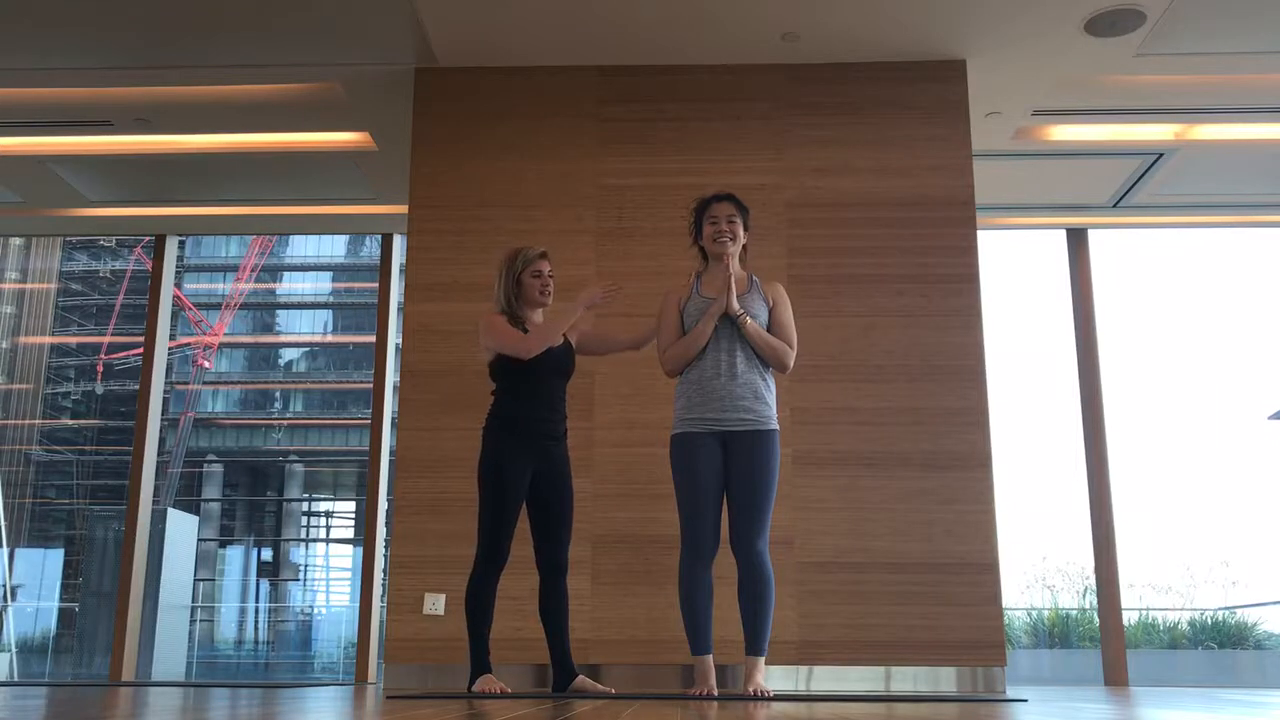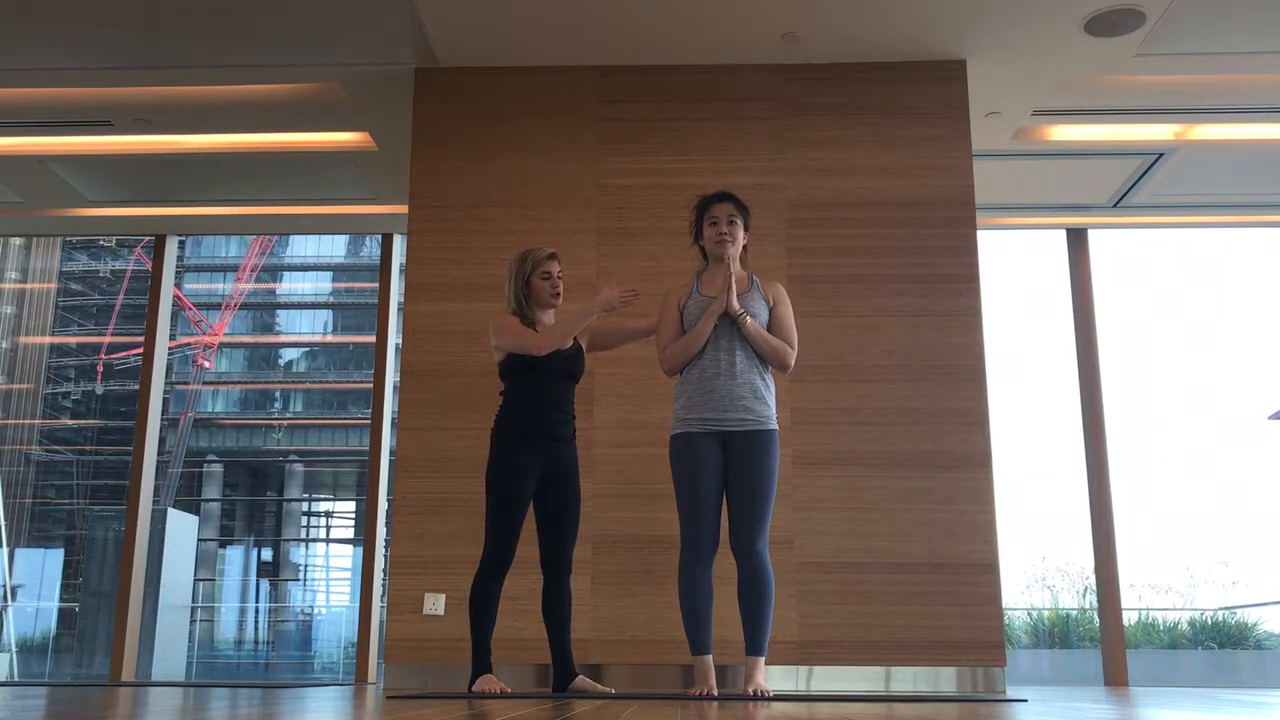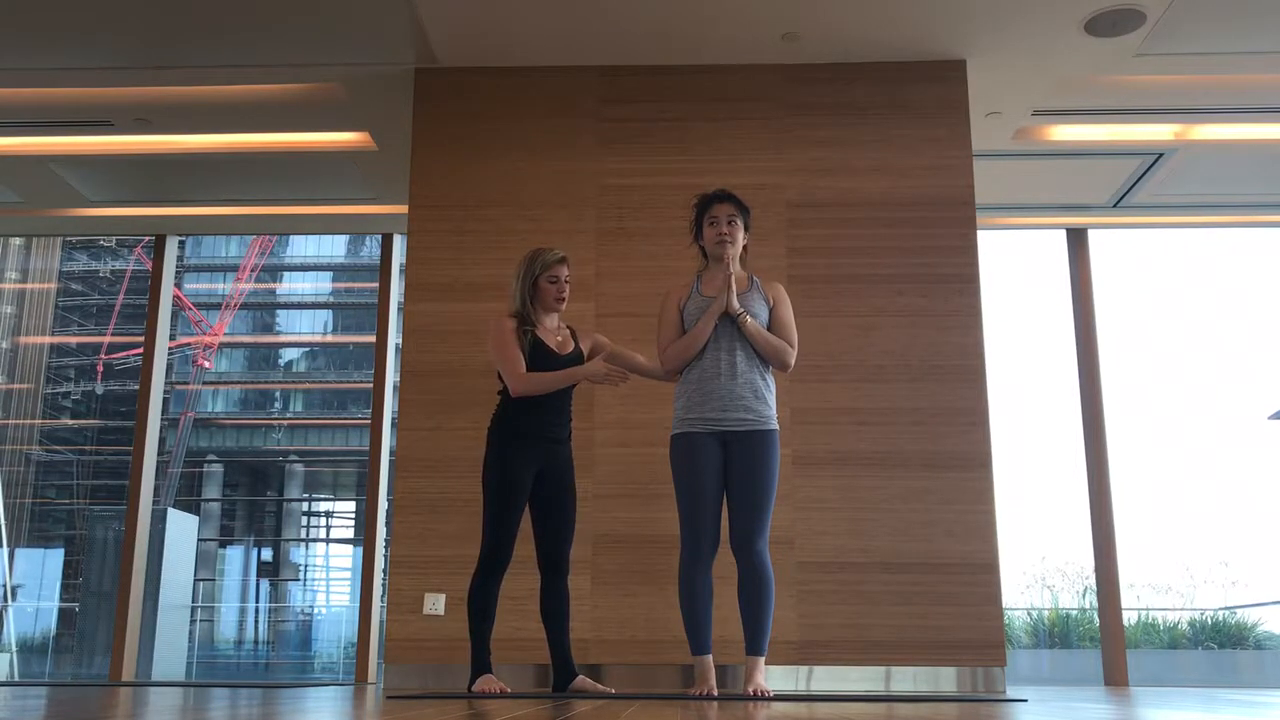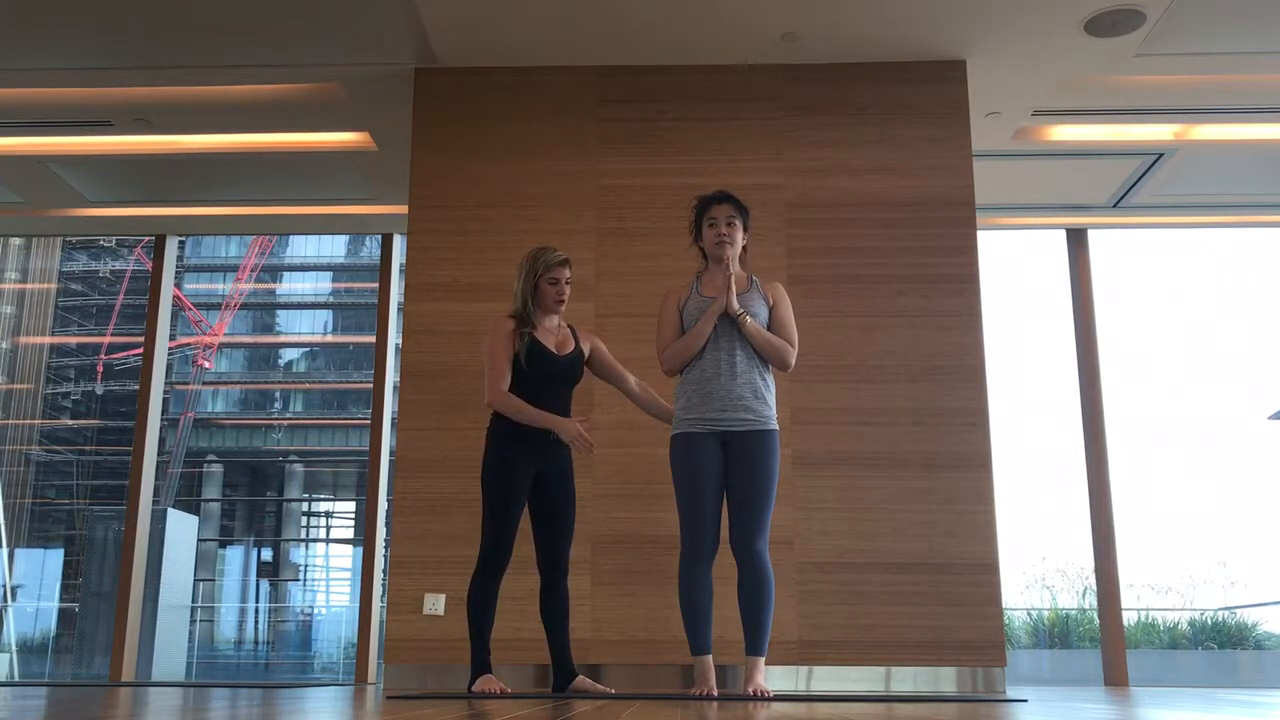
dt=1s
person 1, frame 1
left shoulder: (769, 293)
right shoulder: (681, 297)
left elbow: (786, 359)
right elbow: (670, 363)
left wrist: (740, 314)
right wrist: (713, 314)
left hip: (755, 428)
right hip: (695, 430)
left knee: (751, 547)
right knee: (698, 547)
left ankle: (755, 668)
right ankle: (703, 668)
person 1, frame 2
left shoulder: (770, 293)
right shoulder: (681, 297)
left elbow: (787, 359)
right elbow: (669, 362)
left wrist: (739, 313)
right wrist: (712, 313)
left hip: (755, 428)
right hip: (695, 429)
left knee: (751, 547)
right knee: (698, 547)
left ankle: (756, 667)
right ankle: (703, 668)
person 1, frame 3
left shoulder: (770, 293)
right shoulder: (681, 297)
left elbow: (787, 358)
right elbow: (669, 362)
left wrist: (739, 313)
right wrist: (713, 312)
left hip: (755, 428)
right hip: (695, 430)
left knee: (751, 547)
right knee: (698, 547)
left ankle: (756, 667)
right ankle: (703, 668)
person 1, frame 4
left shoulder: (769, 293)
right shoulder: (680, 297)
left elbow: (787, 358)
right elbow: (669, 362)
left wrist: (739, 313)
right wrist: (713, 312)
left hip: (755, 428)
right hip: (695, 430)
left knee: (751, 546)
right knee: (698, 547)
left ankle: (756, 667)
right ankle: (703, 668)
person 2, frame 1
left shoulder: (568, 333)
right shoulder: (495, 326)
left elbow: (631, 342)
right elbow: (529, 347)
right wrist: (580, 306)
left hip: (552, 451)
right hip: (507, 447)
left knee: (555, 563)
right knee: (492, 557)
left ankle: (565, 671)
right ankle: (480, 670)
person 2, frame 2
left shoulder: (580, 333)
right shoulder: (505, 326)
left elbow: (640, 330)
right elbow: (540, 346)
right wrist: (595, 305)
left hip: (562, 451)
right hip: (516, 447)
left knee: (559, 564)
right knee: (498, 557)
left ankle: (565, 671)
right ankle: (481, 669)
person 2, frame 3
left shoulder: (582, 339)
right shoulder: (508, 328)
left elbow: (646, 366)
right elbow: (518, 384)
right wrist: (583, 372)
left hip: (557, 453)
right hip: (512, 448)
left knee: (557, 564)
right knee: (496, 556)
left ankle: (565, 671)
right ankle: (481, 669)
person 2, frame 4
left shoulder: (583, 341)
right shoulder: (509, 330)
left elbow: (633, 388)
right elbow: (496, 396)
left wrist: (679, 418)
right wrist: (558, 422)
left hip: (556, 458)
right hip: (510, 451)
left knee: (556, 565)
right knee: (495, 557)
left ankle: (565, 672)
right ankle: (481, 670)
